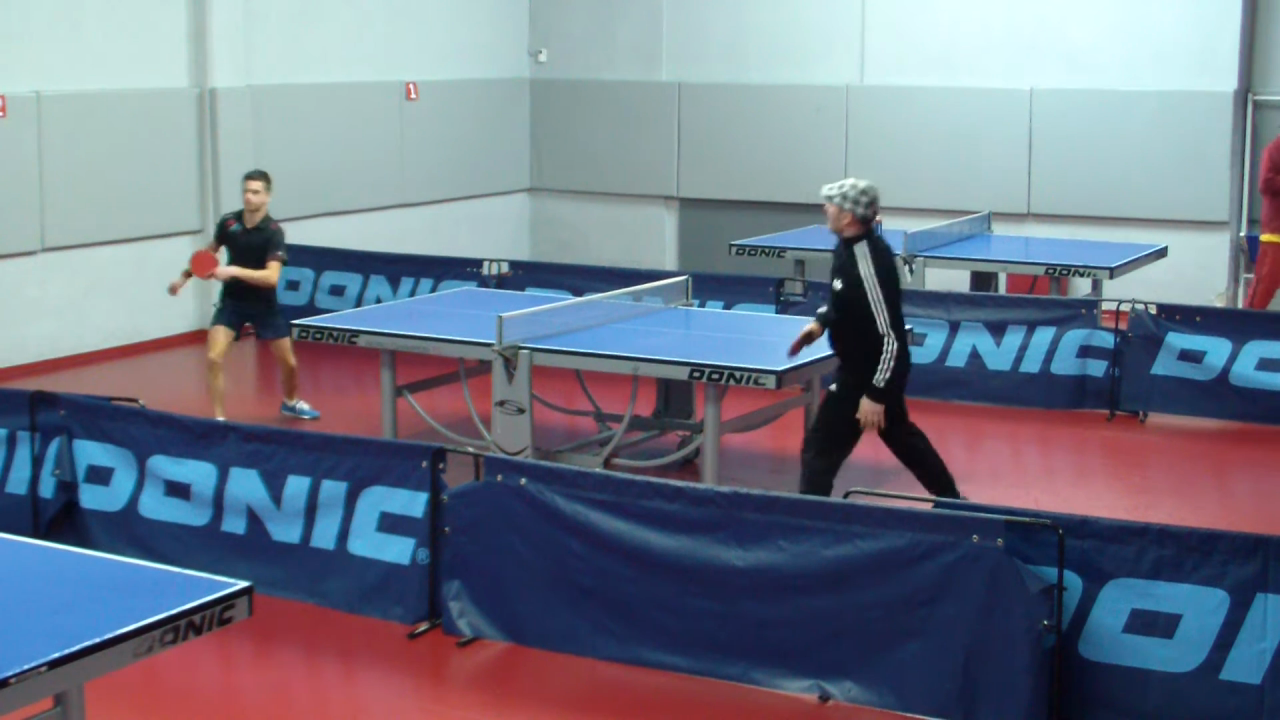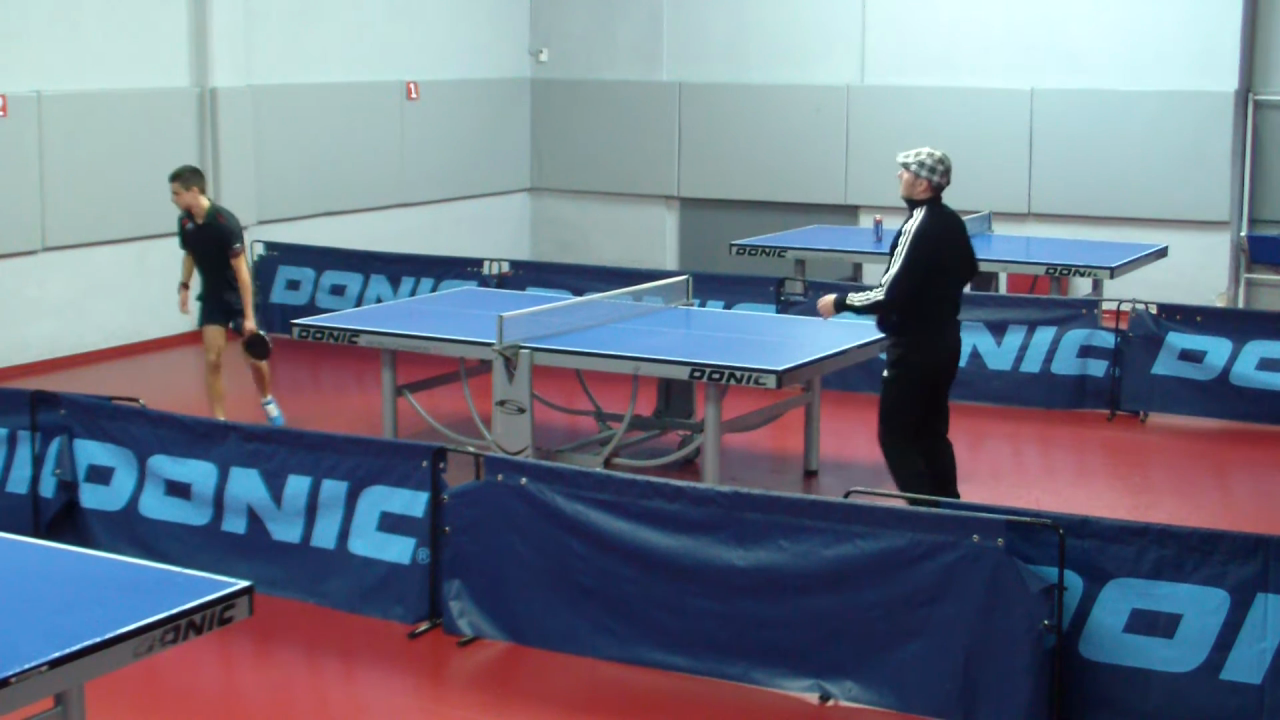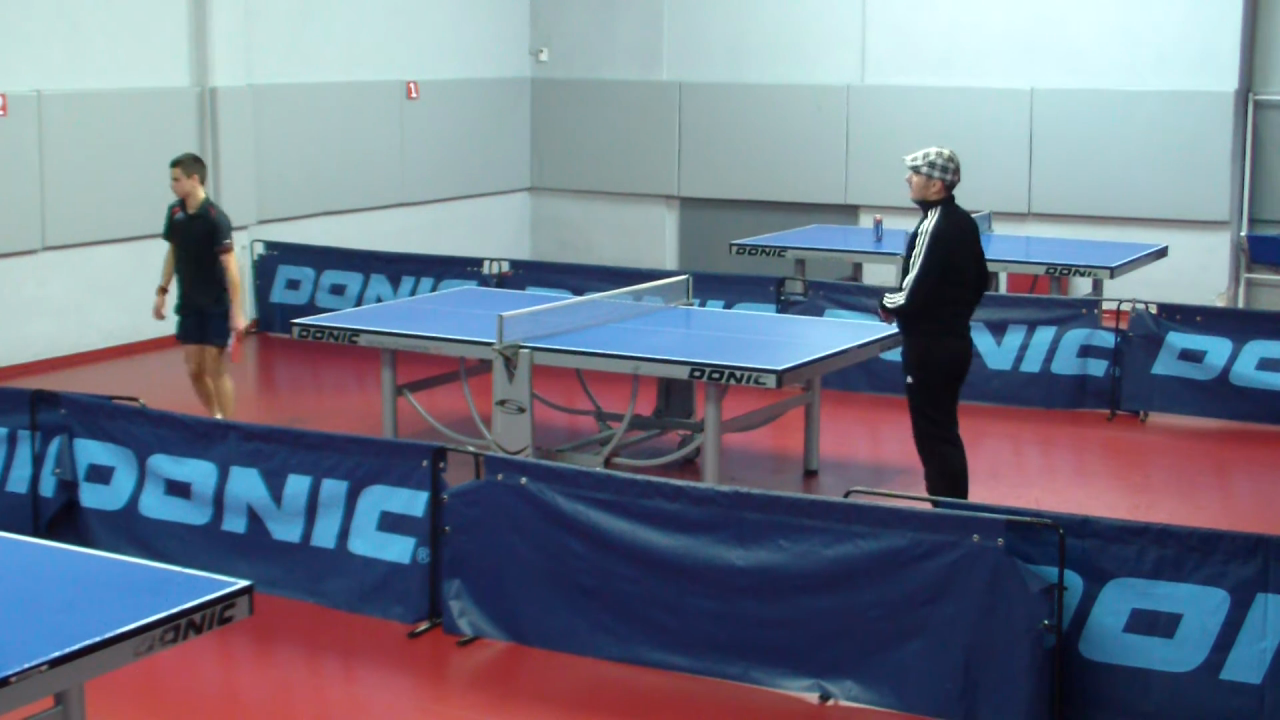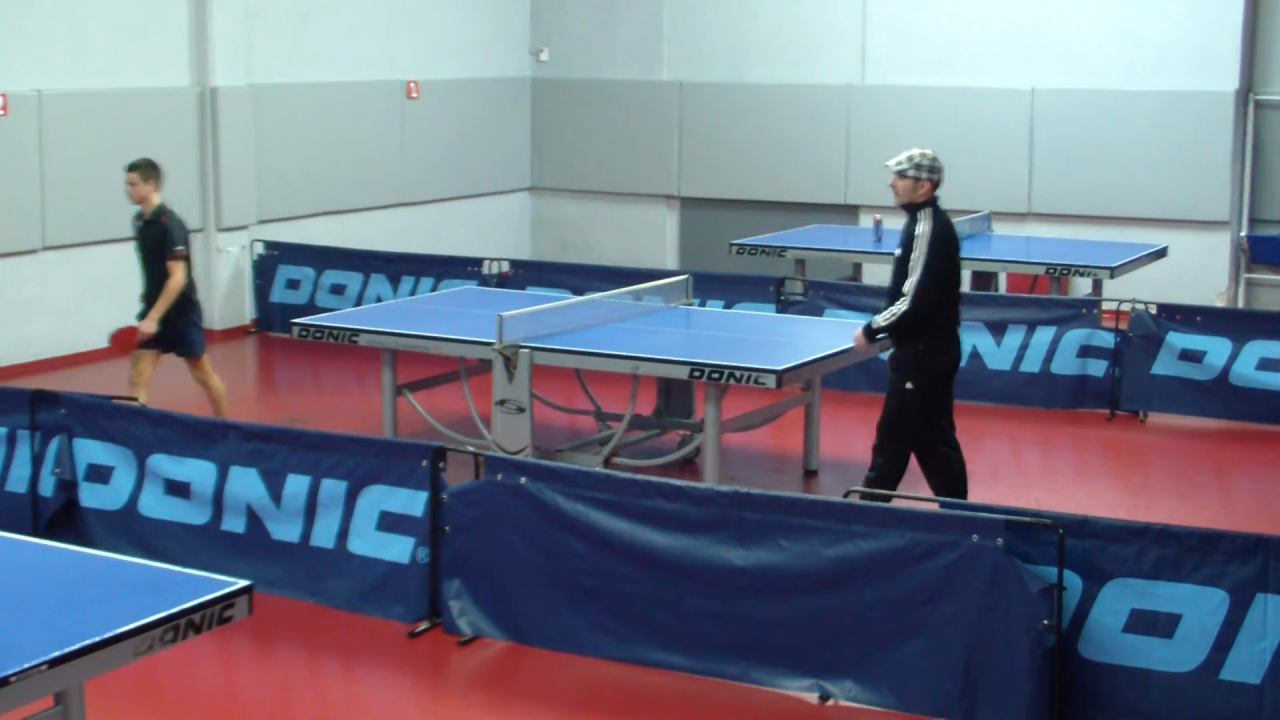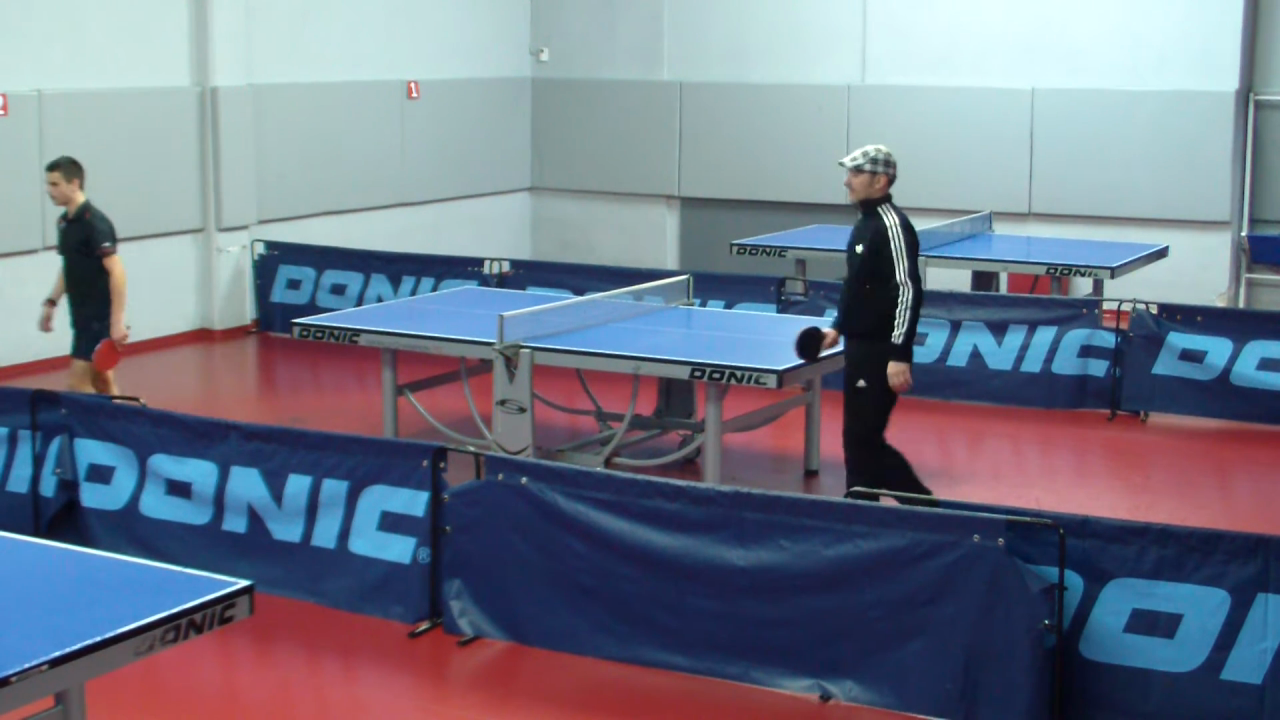
dt=0.4s
person 1, frame 1
left shoulder: (866, 264)
right shoulder: (849, 245)
left elbow: (889, 339)
left wrist: (874, 394)
right wrist: (821, 321)
left hip: (866, 371)
right hip: (875, 364)
left knee: (821, 450)
right knee: (901, 433)
right ankle: (951, 501)
person 1, frame 2
left shoulder: (918, 228)
right shoulder: (952, 222)
left elbow: (889, 295)
right elbow: (967, 272)
left wrist: (838, 302)
left hip: (914, 348)
right hip: (946, 341)
left knee: (897, 437)
right knee: (932, 433)
person 1, frame 3
left shoulder: (933, 228)
right shoulder: (962, 221)
left elbow: (911, 298)
right elbow: (979, 280)
left wrist: (886, 304)
left hip: (931, 348)
right hip: (953, 341)
left knee: (937, 436)
right knee: (934, 430)
person 1, frame 4
left shoulder: (927, 231)
right shoulder: (928, 223)
left elbow: (913, 303)
left wrist: (870, 330)
left hip: (925, 354)
right hip: (921, 350)
left knee: (934, 441)
right knee: (891, 436)
person 1, frame 5
left shoulder: (891, 225)
right shoulder: (866, 223)
left elbow: (908, 292)
left wrist: (899, 355)
right wrist: (838, 327)
left hip: (881, 353)
right hip: (861, 348)
left knee: (863, 442)
right knee: (863, 442)
left ankle: (922, 507)
person 2, frame 1
left shoulder: (274, 232)
right shoulder: (229, 222)
left elbow: (272, 278)
right elbow: (212, 248)
left wrist: (234, 271)
right wrist: (185, 275)
left hip: (263, 305)
right hip: (231, 301)
left knee: (289, 362)
right knee: (214, 358)
left ankle: (291, 402)
right ankle: (218, 419)
person 2, frame 2
left shoulder: (226, 223)
right shoulder: (185, 221)
left elbow: (241, 270)
left wrist: (249, 315)
right wrist: (184, 286)
left hip: (238, 296)
right hip: (212, 296)
left knee: (252, 359)
right knee: (212, 360)
left ankle: (267, 401)
right ankle: (219, 420)
person 2, frame 3
left shoulder: (216, 219)
right shoulder: (174, 212)
left elbow: (231, 268)
left wrist: (237, 312)
right wrist: (162, 291)
left hip: (215, 306)
right hip: (188, 305)
left knee: (215, 371)
right knee: (193, 370)
right ankle: (217, 418)
person 2, frame 4
left shoulder: (170, 225)
right shoulder: (140, 221)
left elbow: (178, 277)
left wrist: (153, 318)
left hip: (181, 312)
right hip: (153, 311)
left knee: (203, 373)
right knee: (137, 375)
person 2, frame 5
left shoulder: (94, 223)
right shoulder: (64, 222)
left elbow: (116, 270)
left wrist: (117, 320)
right wrist: (50, 303)
left hip: (99, 317)
right hip: (83, 316)
left knee: (78, 382)
right knee: (101, 382)
